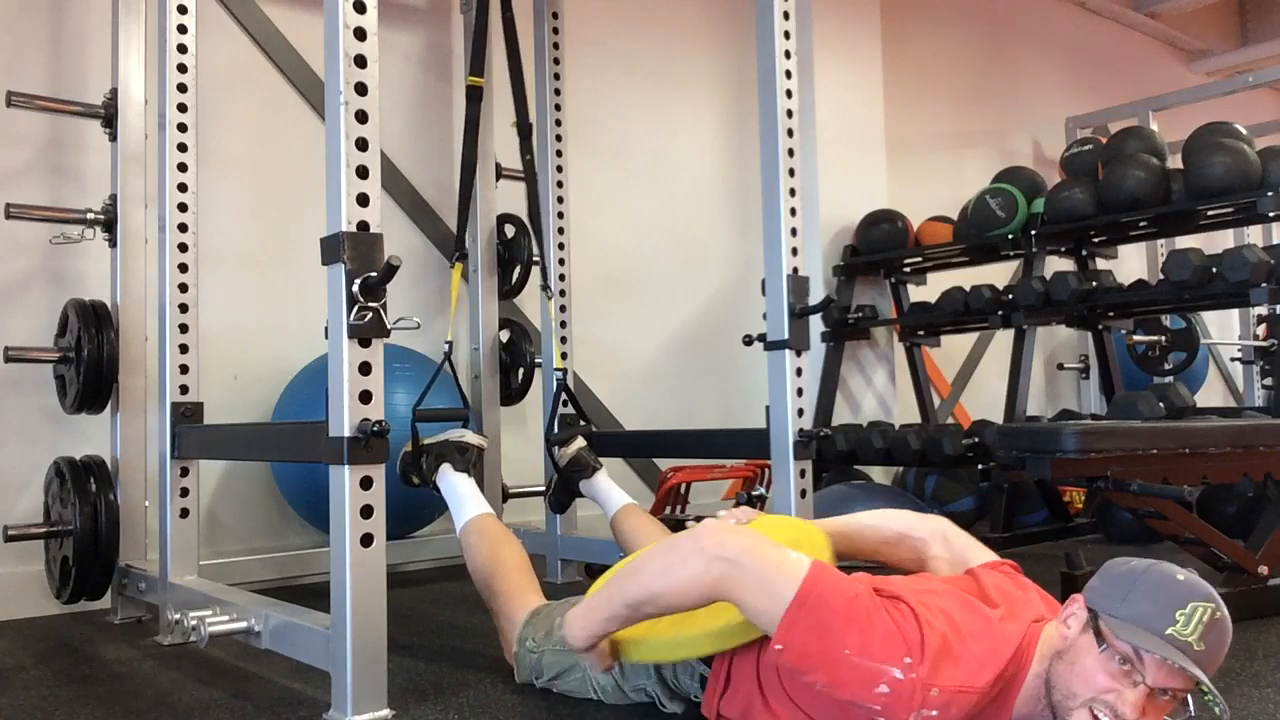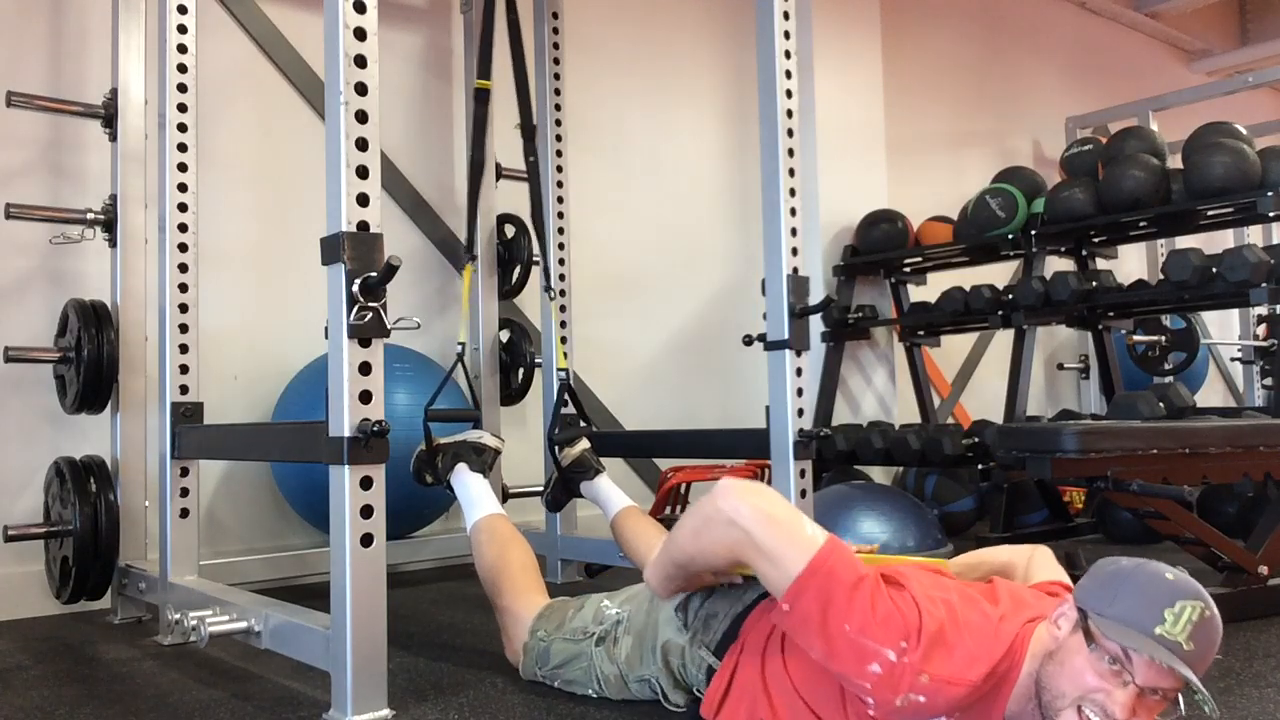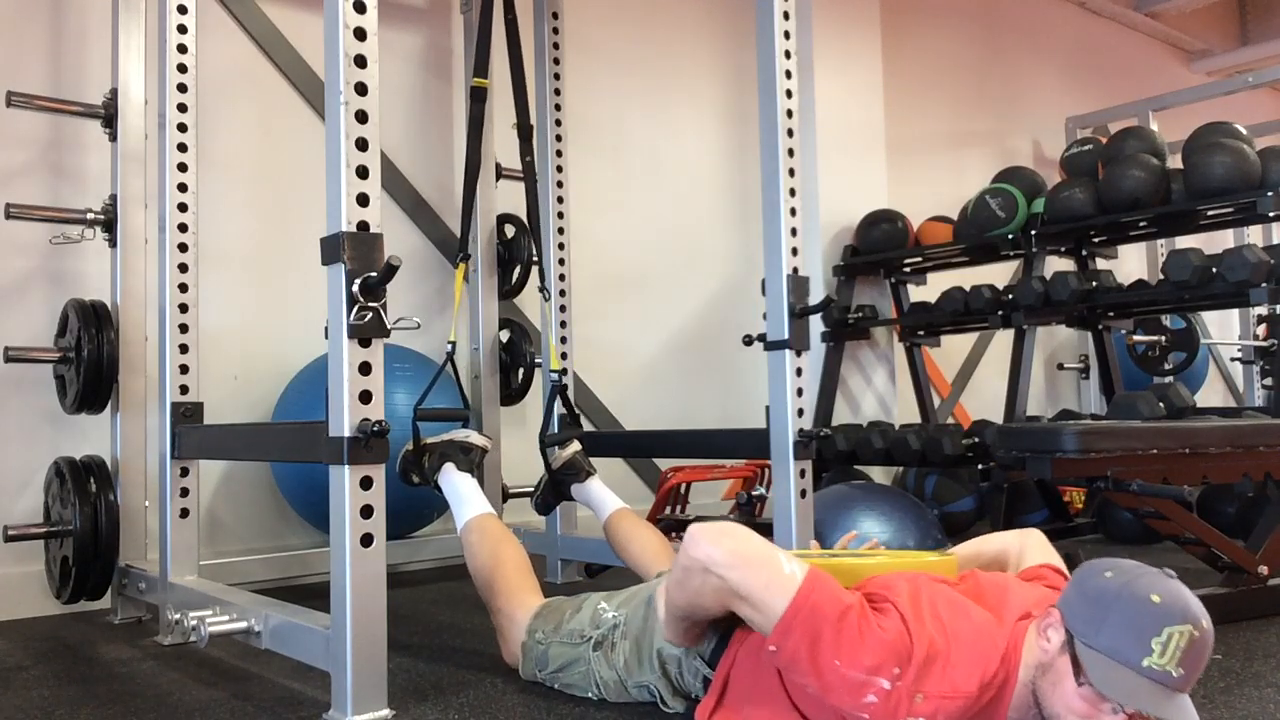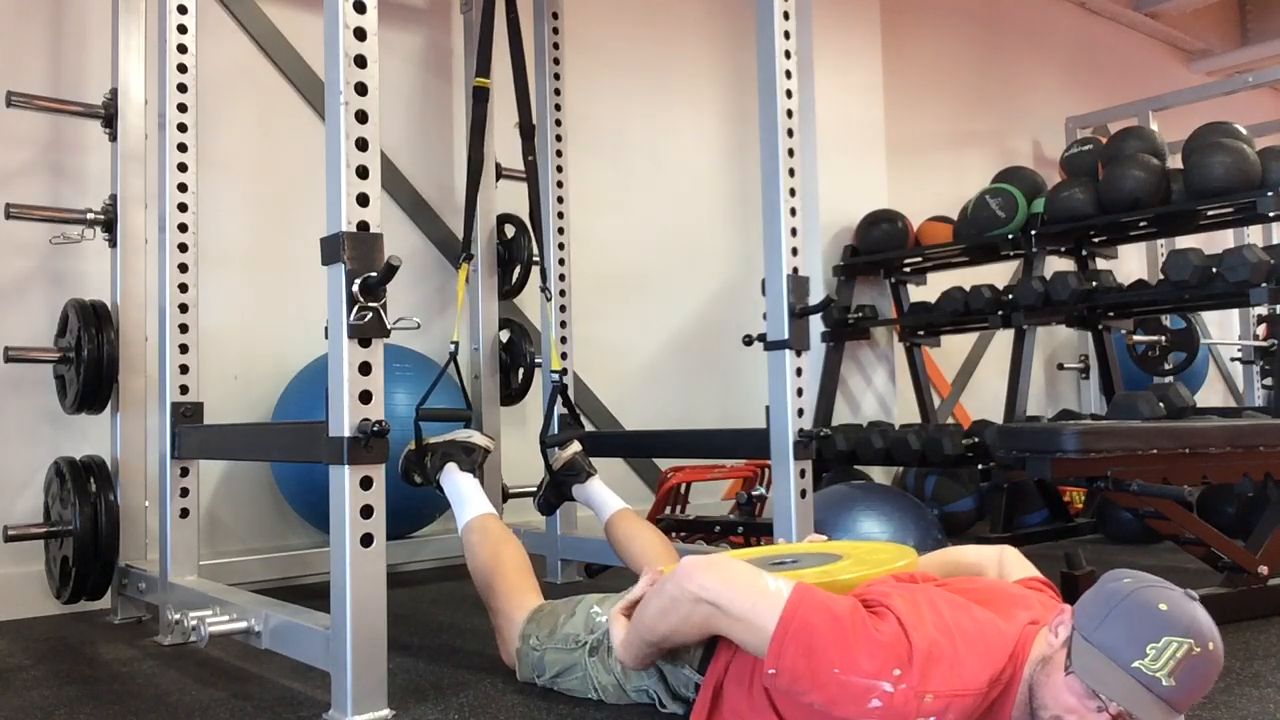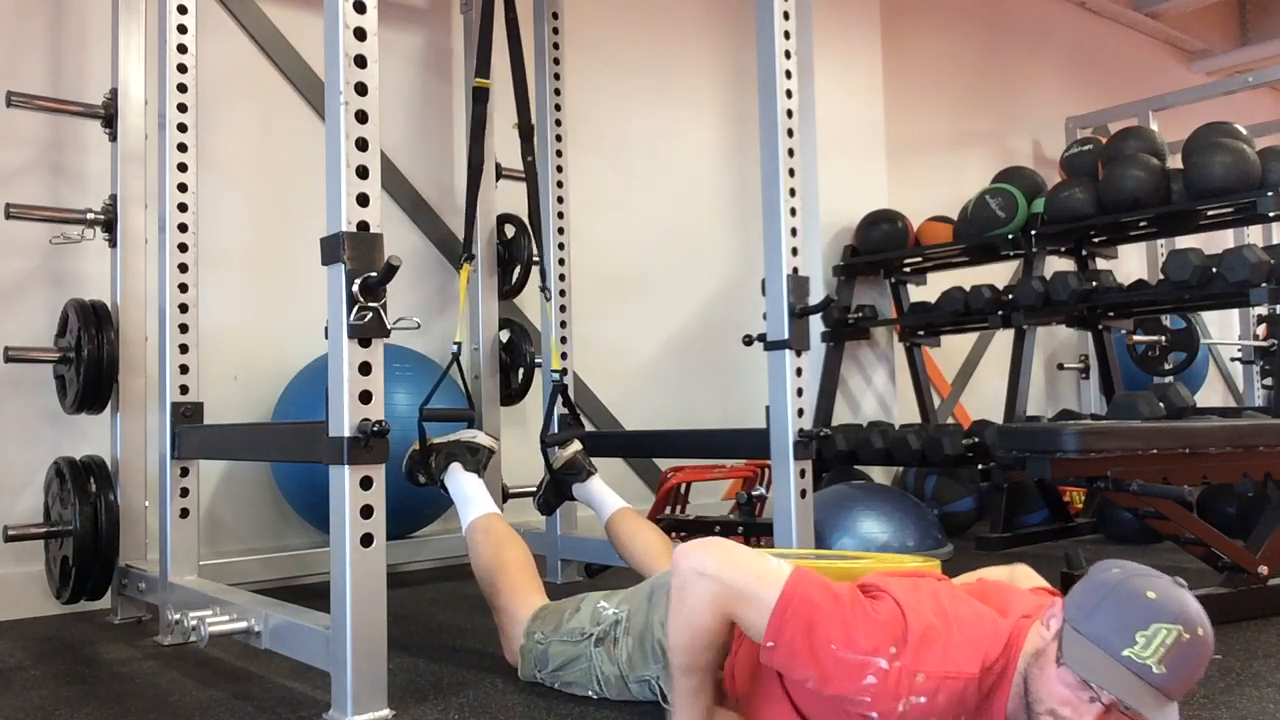
dt=1s
person 1, frame 1
left shoulder: (1035, 616)
left elbow: (925, 531)
right elbow: (720, 555)
right wrist: (588, 623)
left hip: (763, 598)
left knee: (663, 552)
right knee: (532, 639)
left ankle: (588, 472)
right ankle: (456, 474)
person 1, frame 2
left shoulder: (1063, 638)
right shoulder: (922, 654)
left elbow: (1037, 559)
right elbow: (740, 505)
right wrist: (665, 580)
left hip: (775, 611)
right hip: (709, 642)
right knee: (531, 638)
left ankle: (589, 474)
right ankle: (469, 473)
person 1, frame 3
left shoulder: (1056, 613)
left elbow: (1028, 542)
right elbow: (715, 550)
right wrist: (679, 625)
left hip: (768, 612)
right hip: (707, 652)
left knee: (666, 571)
right knee: (528, 638)
left ankle: (579, 477)
right ankle: (458, 474)
person 1, frame 4
left shoulder: (1045, 618)
left elbow: (1001, 558)
right elbow: (706, 585)
right wrist: (636, 644)
left hip: (786, 583)
left knee: (664, 571)
right knee: (527, 639)
left ankle: (579, 478)
right ankle: (458, 473)
person 1, frame 5
left shoulder: (1043, 619)
left elbow: (1018, 574)
right elbow: (706, 565)
left hip: (778, 601)
right hip: (708, 637)
left knee: (656, 562)
right knee: (529, 636)
left ankle: (580, 476)
right ankle: (463, 473)
